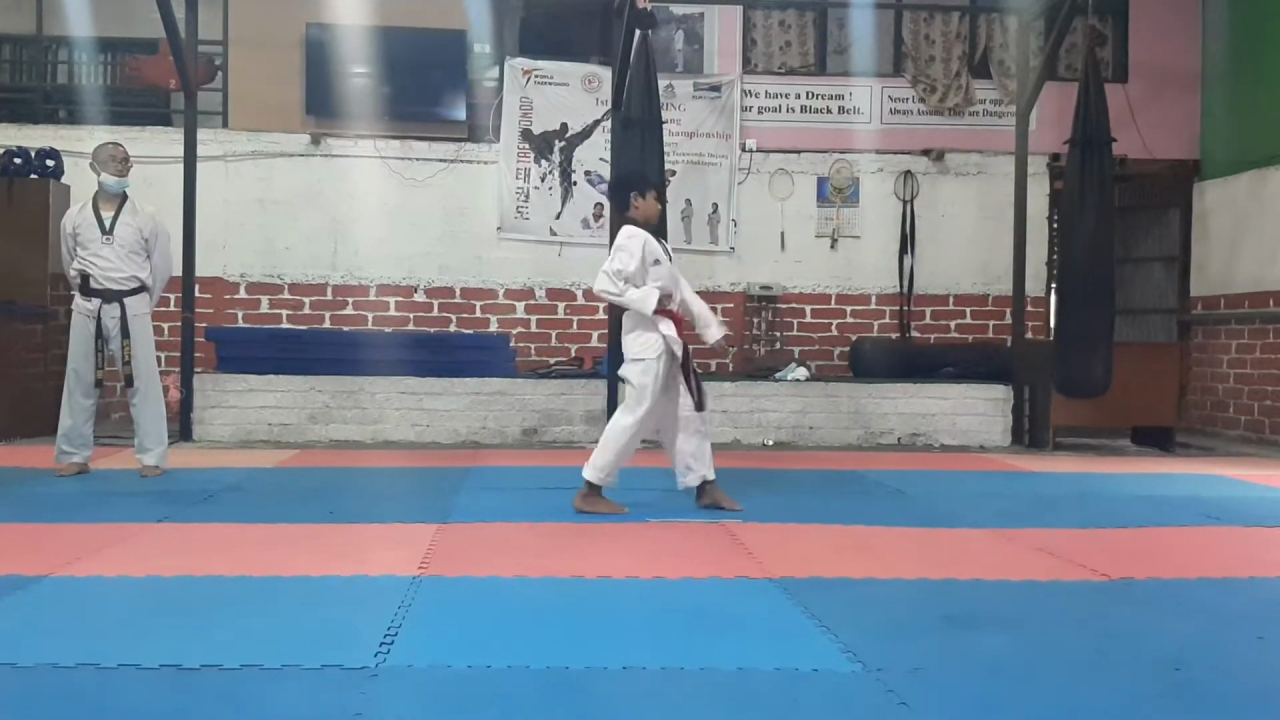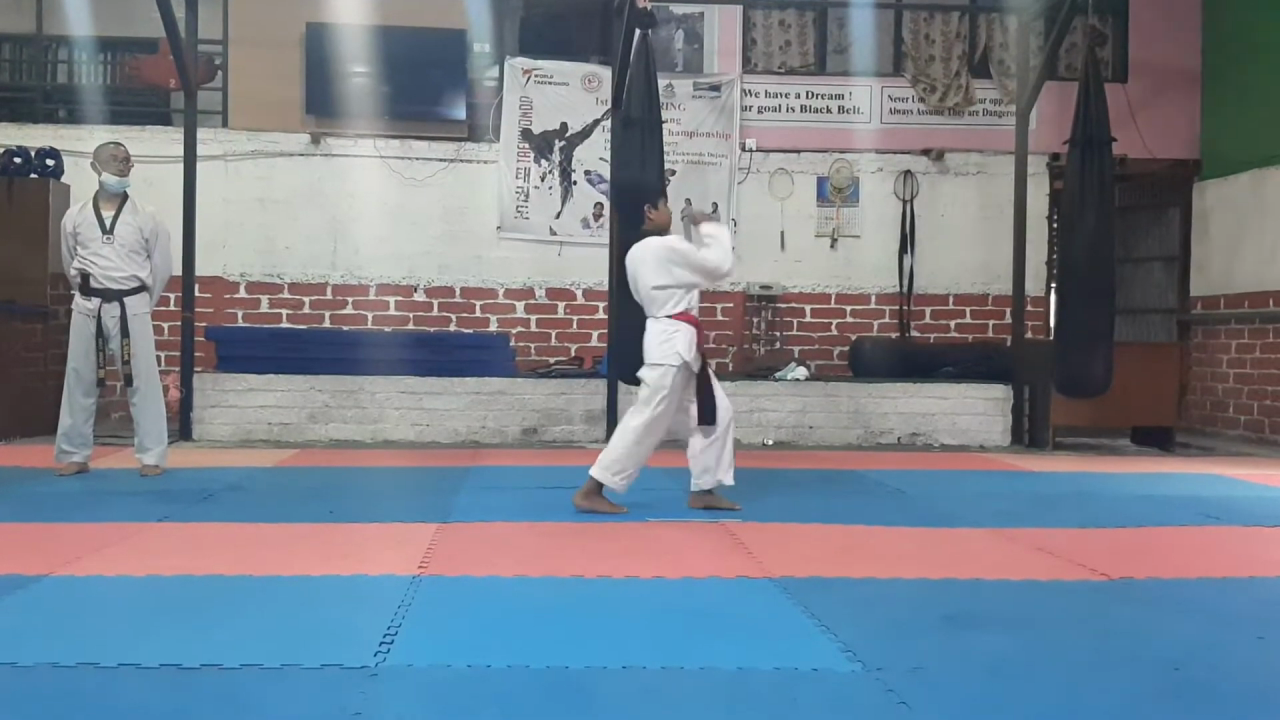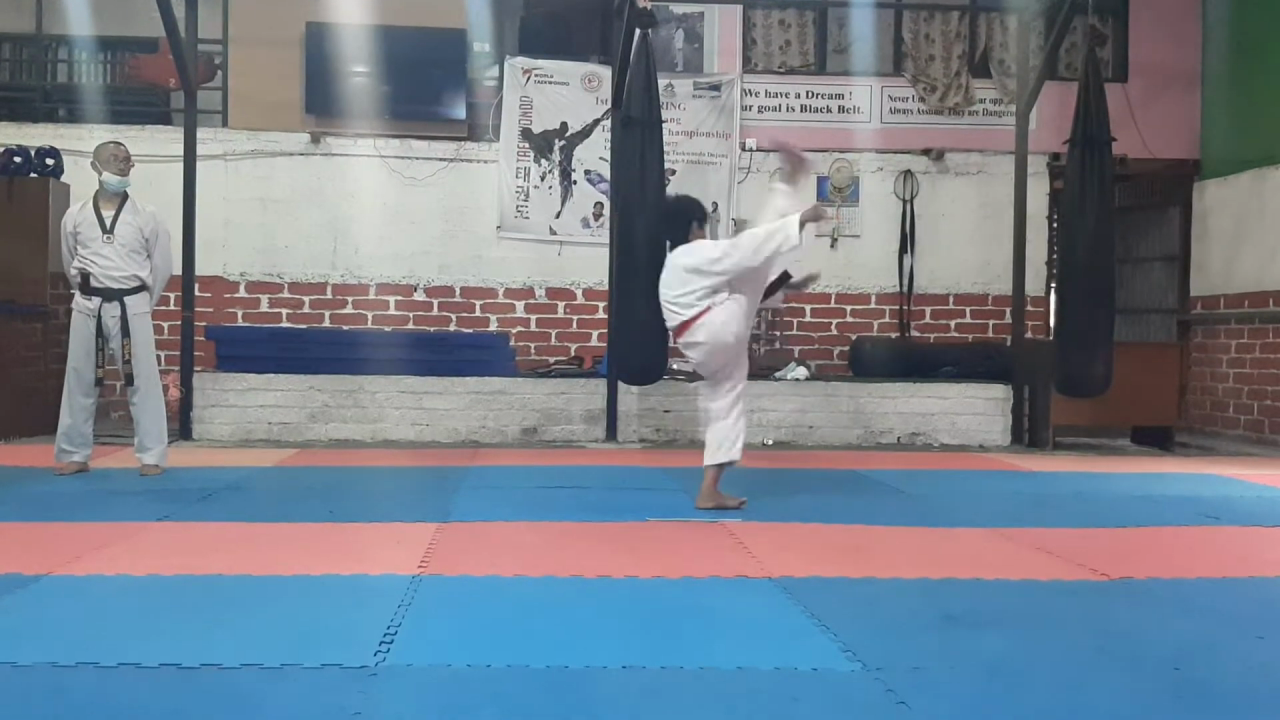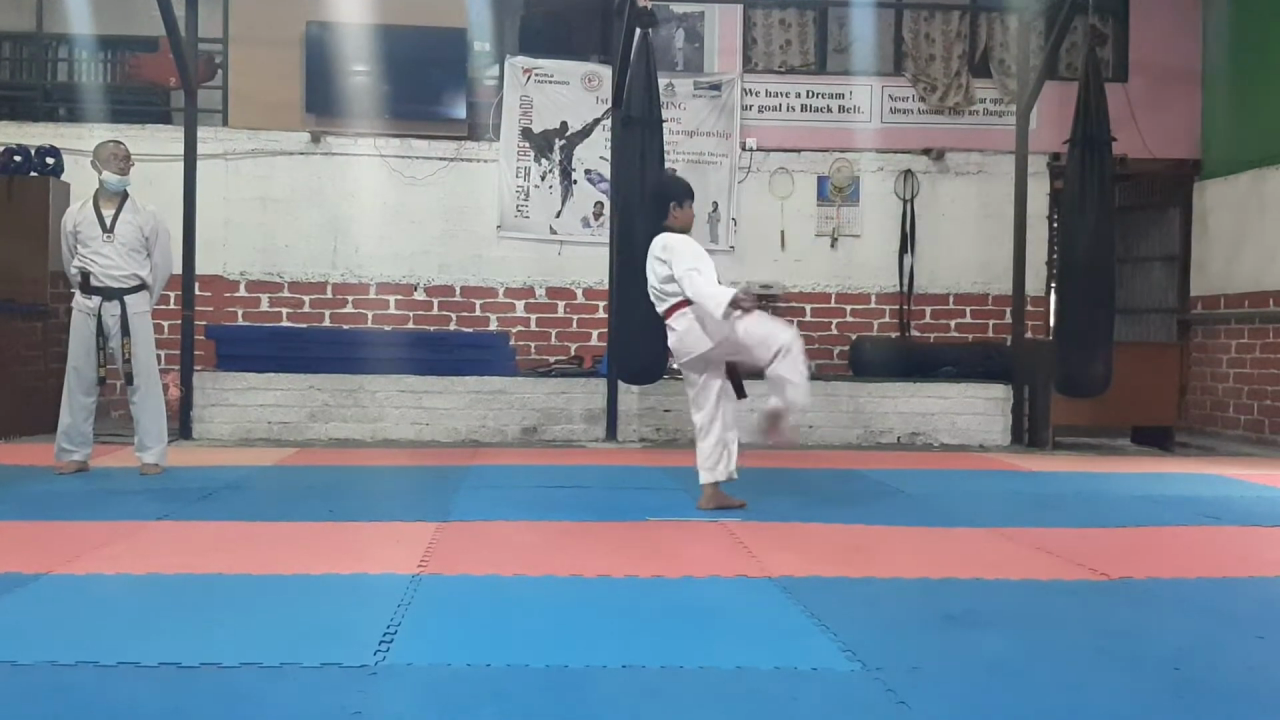
dt=0.4s
person 1, frame 1
left shoulder: (648, 240)
right shoulder: (633, 238)
left elbow: (681, 291)
right elbow: (605, 284)
left wrist: (712, 328)
right wrist: (652, 300)
left hip: (665, 338)
right hip: (648, 339)
left knee: (688, 413)
right knee: (636, 416)
left ankle: (705, 487)
right ankle: (589, 491)
person 1, frame 2
left shoulder: (637, 253)
right shoulder: (669, 247)
right elbow: (719, 266)
right wrist: (711, 230)
left hip: (673, 342)
right hip: (673, 343)
left knee: (716, 413)
right knee: (646, 421)
left ankle: (704, 490)
right ankle: (590, 491)
person 1, frame 3
left shoulder: (671, 268)
right shoulder: (699, 253)
right elbow: (750, 250)
right wrist: (797, 222)
left hip: (704, 348)
right hip: (722, 326)
left knee: (724, 410)
right knee: (753, 245)
left ankle: (710, 490)
person 1, frame 4
left shoulder: (658, 248)
right shoulder: (675, 243)
right elbow: (698, 284)
right wrist: (729, 301)
left hip: (685, 338)
right hip: (706, 324)
left knee: (711, 414)
right knee: (785, 341)
left ankle: (712, 491)
right ankle: (778, 408)
person 2, frame 1
left shoulder: (145, 217)
right shoulder: (75, 217)
left elbow: (161, 266)
right elbow: (71, 265)
left wrist: (142, 302)
right wrist: (91, 297)
left hip: (131, 309)
right hip: (88, 309)
left knee: (143, 382)
right knee: (80, 382)
left ankle: (152, 457)
right ankle: (75, 455)
person 2, frame 2
left shoulder: (146, 217)
right shoulder: (75, 216)
left elbow: (162, 266)
right elbow: (70, 264)
left wrist: (141, 301)
right wrist: (91, 295)
left hip: (130, 308)
right hip: (88, 308)
left knee: (143, 382)
right knee: (80, 381)
left ankle: (152, 456)
right ankle: (74, 454)
person 2, frame 3
left shoulder: (146, 217)
right shoulder: (75, 216)
left elbow: (161, 265)
right elbow: (71, 264)
left wrist: (142, 301)
right wrist: (92, 296)
left hip: (131, 308)
right hip: (88, 308)
left knee: (143, 381)
right knee: (80, 381)
left ankle: (151, 456)
right ankle: (75, 454)
person 2, frame 4
left shoulder: (146, 216)
right shoulder: (76, 215)
left elbow: (162, 264)
right elbow: (71, 262)
left wrist: (141, 300)
right wrist: (91, 294)
left hip: (131, 307)
right hip: (88, 306)
left knee: (143, 380)
right knee: (80, 380)
left ankle: (152, 455)
right ankle: (75, 453)
